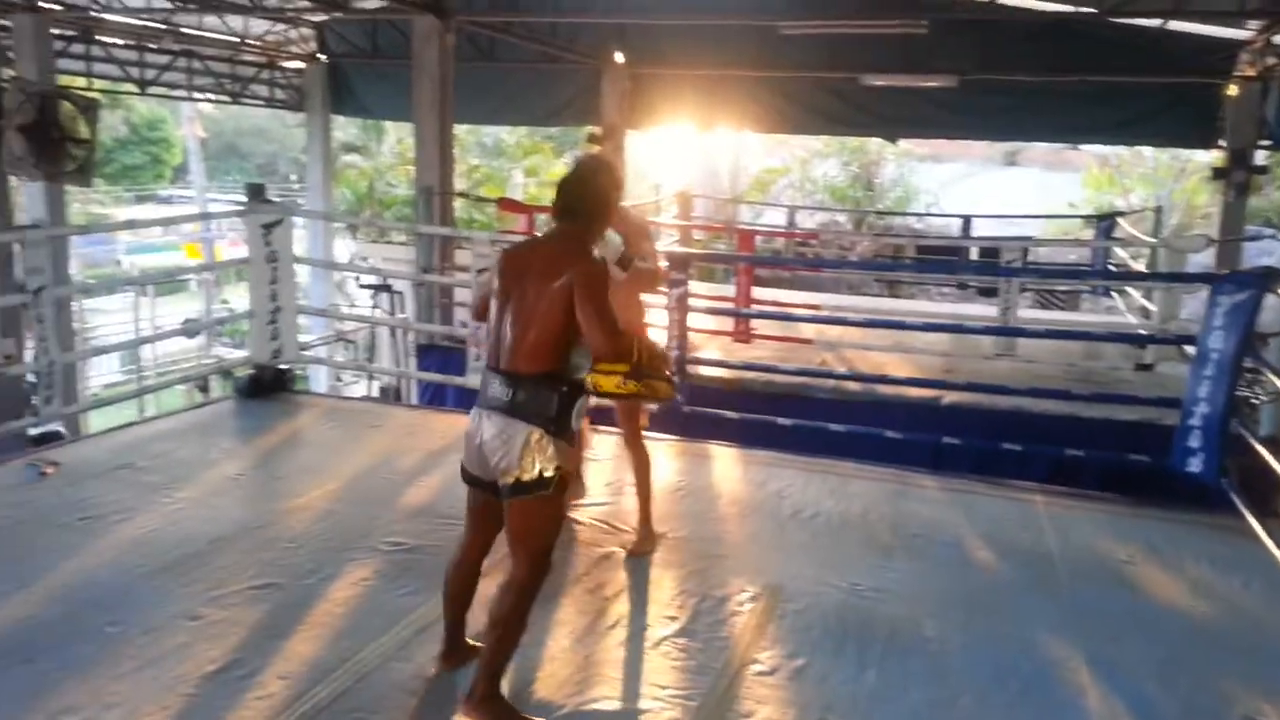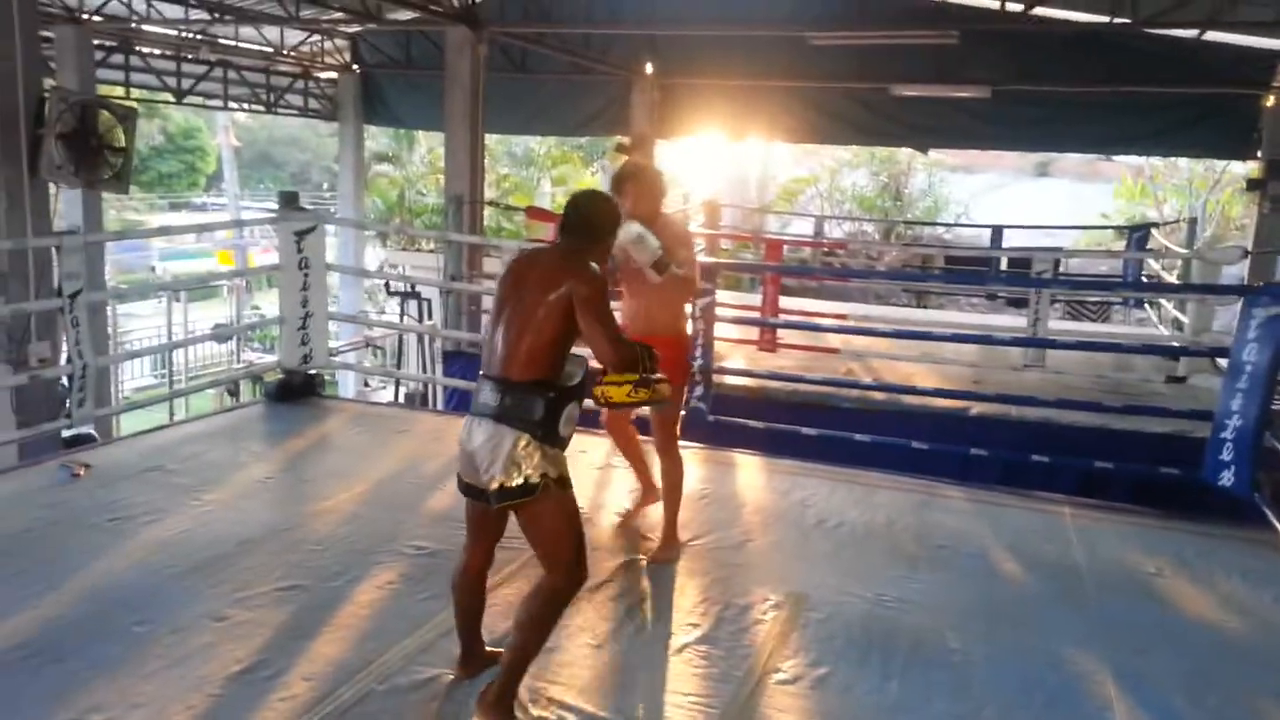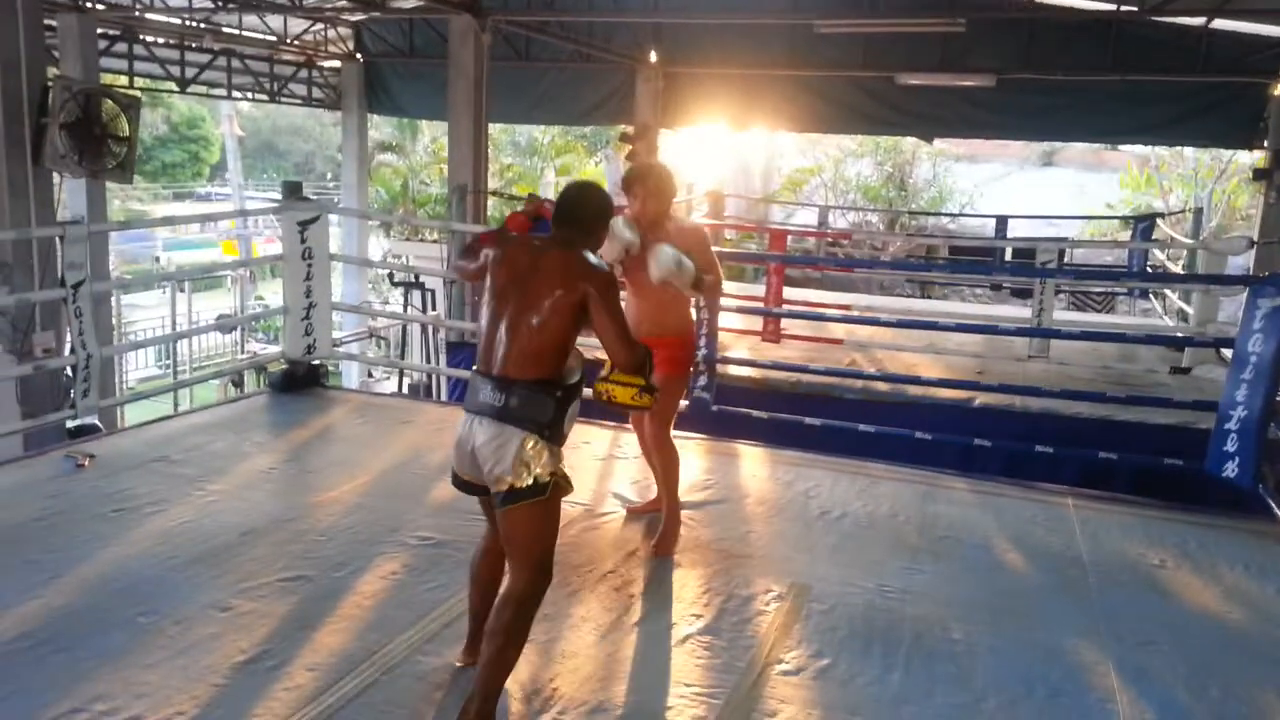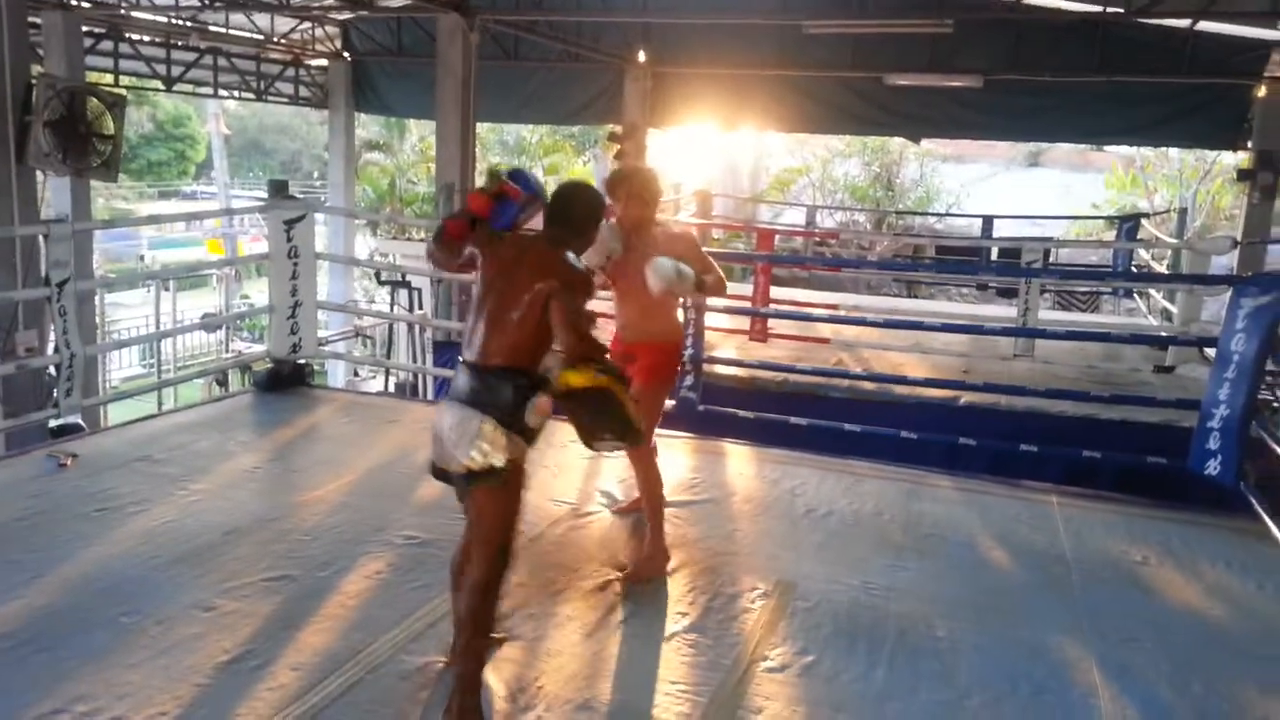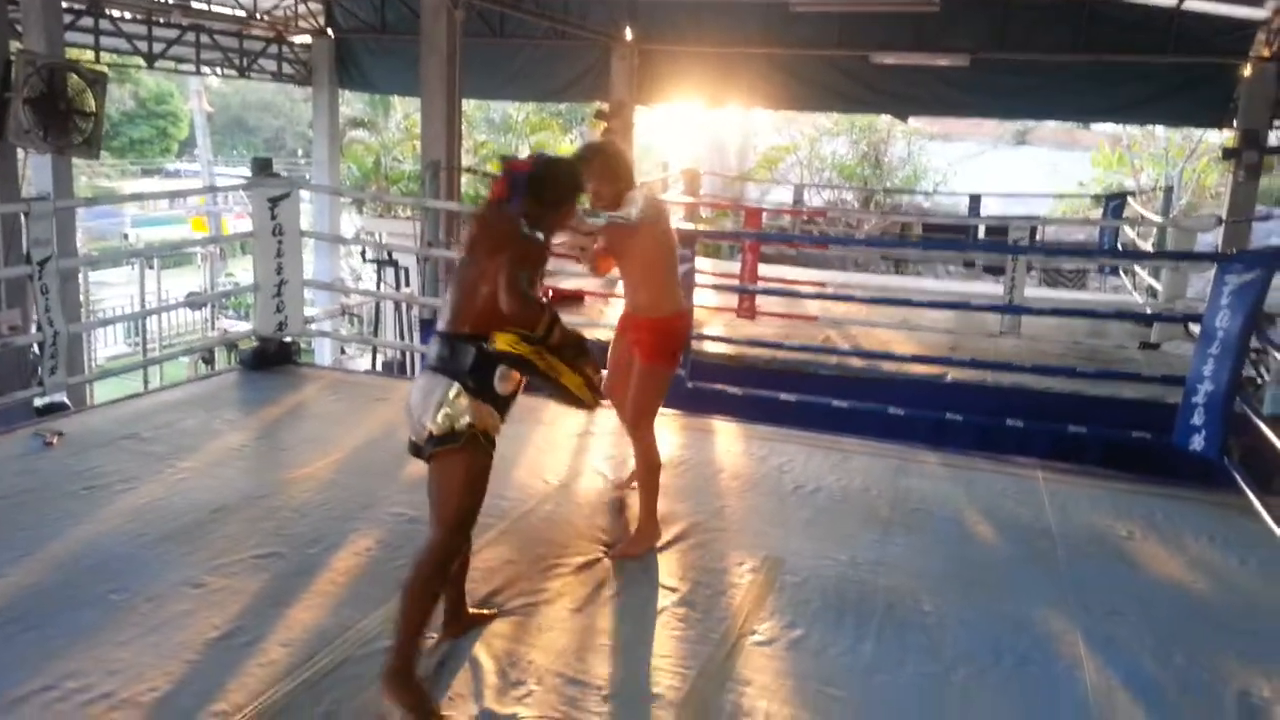
dt=0.2s
person 1, frame 1
left shoulder: (513, 257)
right shoulder: (584, 265)
left elbow: (483, 310)
right elbow: (605, 344)
right wrist: (646, 353)
left hip: (487, 414)
right hip: (533, 427)
left knee: (477, 539)
right knee: (530, 568)
left ankle: (453, 646)
person 1, frame 2
left shoulder: (521, 264)
right shoulder: (584, 278)
right elbow: (612, 353)
right wrist: (647, 356)
left hip: (481, 422)
right hip: (523, 436)
left knee: (478, 548)
right knee: (566, 572)
left ankle: (470, 655)
person 1, frame 3
left shoulder: (505, 251)
right shoulder: (591, 276)
left elbow: (464, 265)
right elbow: (626, 357)
left wrist: (508, 231)
right wrist: (646, 360)
left hip: (477, 419)
right hip: (525, 433)
left knee: (499, 536)
right knee: (530, 577)
left ankle: (476, 642)
person 1, frame 4
left shoulder: (496, 245)
right shoulder: (568, 273)
left elbow: (441, 253)
right elbow: (573, 342)
left wrist: (477, 217)
right wrist: (608, 368)
left hip: (458, 407)
right hip: (495, 421)
left knee: (480, 531)
right knee: (489, 562)
left ankle: (465, 641)
person 1, frame 5
left shoulder: (492, 224)
right shoulder: (526, 243)
right elbow: (514, 304)
left wrist: (509, 186)
right wrist: (569, 346)
left hip: (447, 380)
right hip: (463, 393)
left knee: (460, 512)
right knee: (450, 533)
left ankle: (455, 614)
right ankle: (402, 670)
person 2, frame 1
left shoulder: (633, 228)
left elbow: (653, 278)
left wrist: (621, 262)
left hip: (626, 334)
left knee: (631, 432)
left ankle: (646, 526)
right ankle: (575, 481)
person 2, frame 2
left shoulder: (674, 233)
right shoulder: (618, 231)
left elbow: (689, 288)
left wrist: (657, 264)
left hip: (666, 345)
right hip: (628, 338)
left knee: (664, 438)
right knee: (615, 421)
left ankle: (671, 532)
right ankle: (648, 488)
person 2, frame 3
left shoulder: (690, 235)
right shoulder: (623, 230)
left elbow: (716, 286)
left wrist: (692, 281)
right wrist: (609, 262)
left hip: (673, 344)
right hip: (634, 339)
left knee: (657, 430)
right knee: (640, 422)
left ankle: (671, 521)
right ankle: (662, 494)
person 2, frame 4
left shoulder: (678, 240)
right shoulder: (610, 236)
left elbow: (719, 284)
left wrist: (691, 283)
right wrist: (592, 265)
left hip: (660, 350)
right hip: (623, 345)
left knee: (639, 442)
left ankle: (656, 546)
right ankle: (646, 495)
person 2, frame 5
left shoulder: (645, 208)
right shoulder: (612, 214)
left elbow: (632, 219)
right elbow: (601, 267)
left wrist: (586, 226)
right wrist: (596, 247)
left hip: (663, 324)
right hip: (636, 317)
left knee: (639, 423)
right knee: (615, 392)
left ankle: (647, 526)
right ankle: (646, 464)
